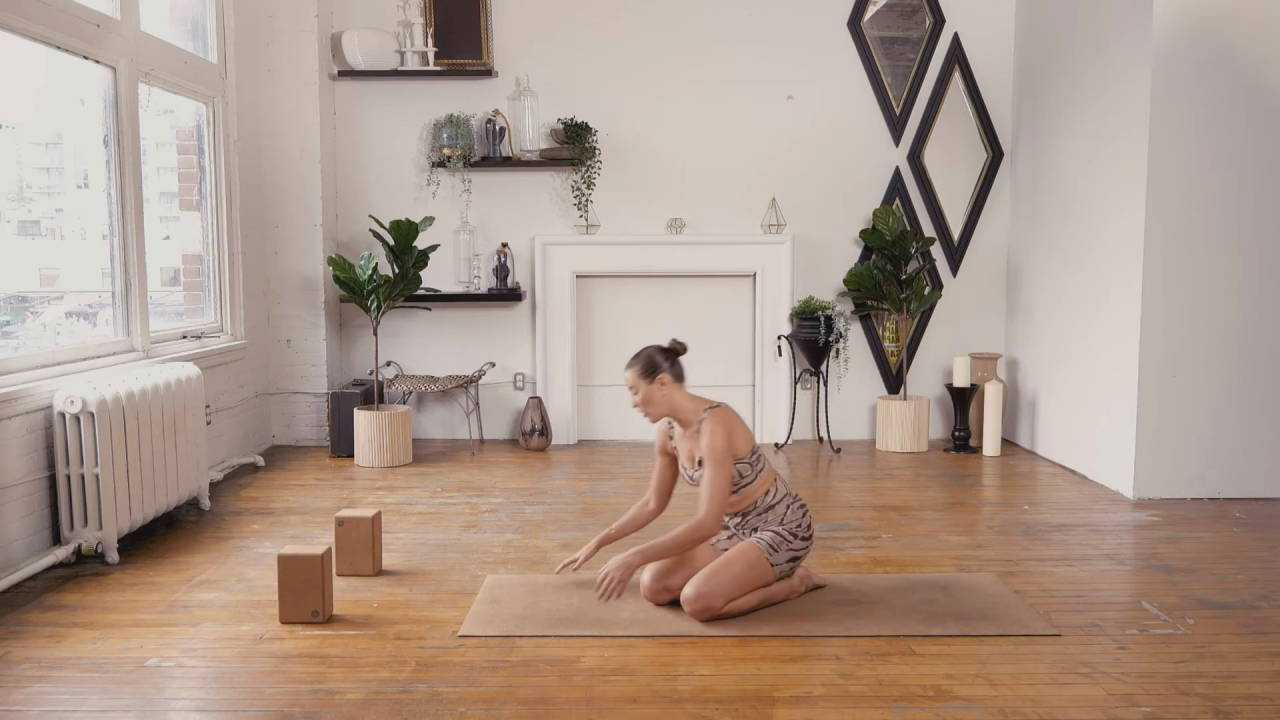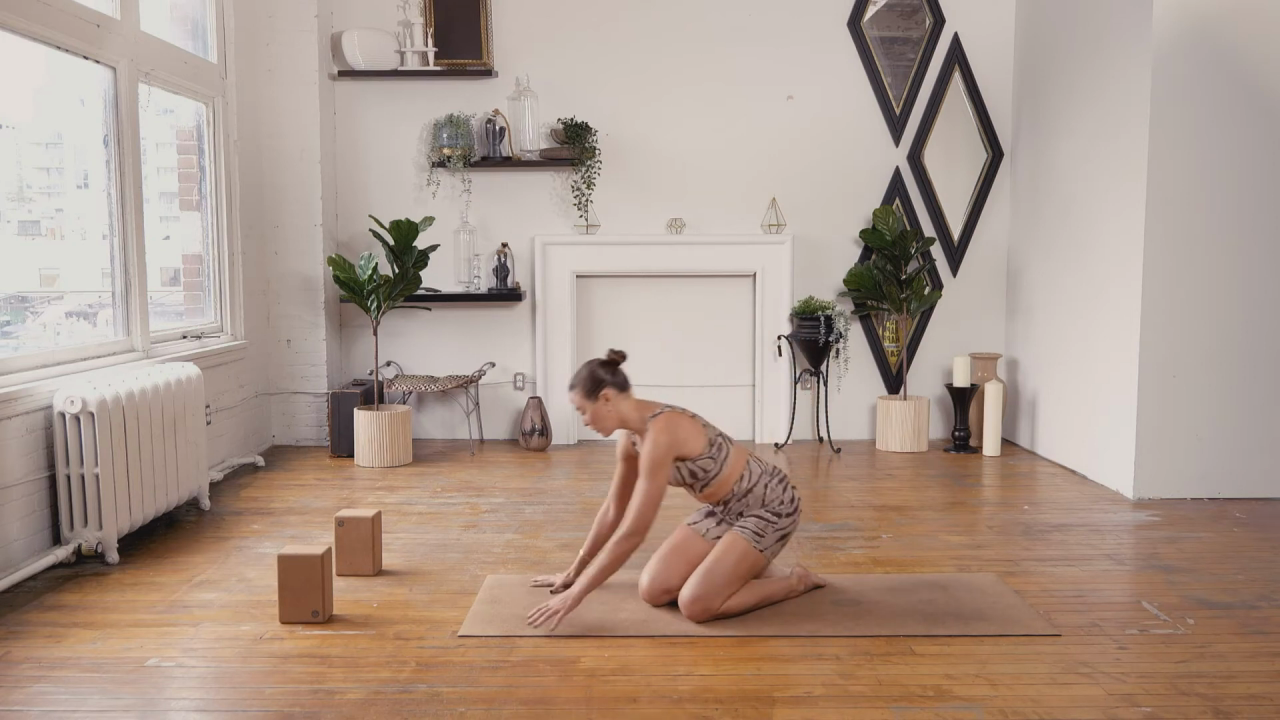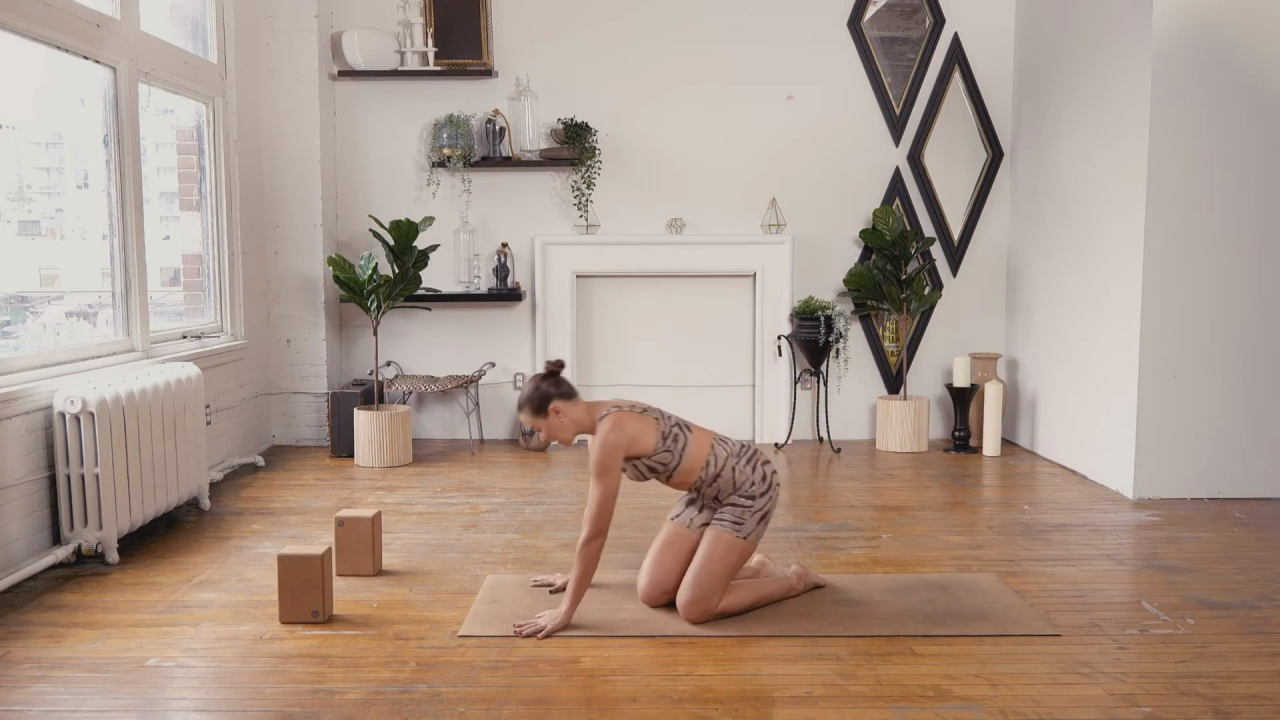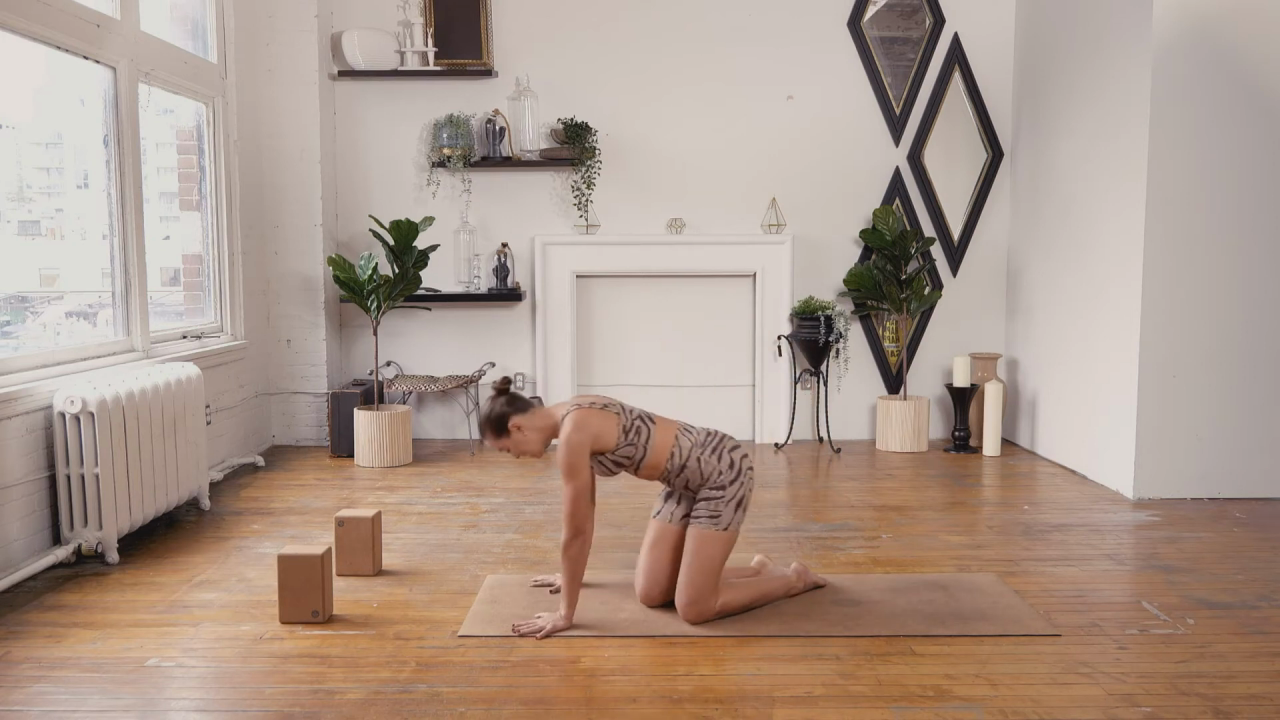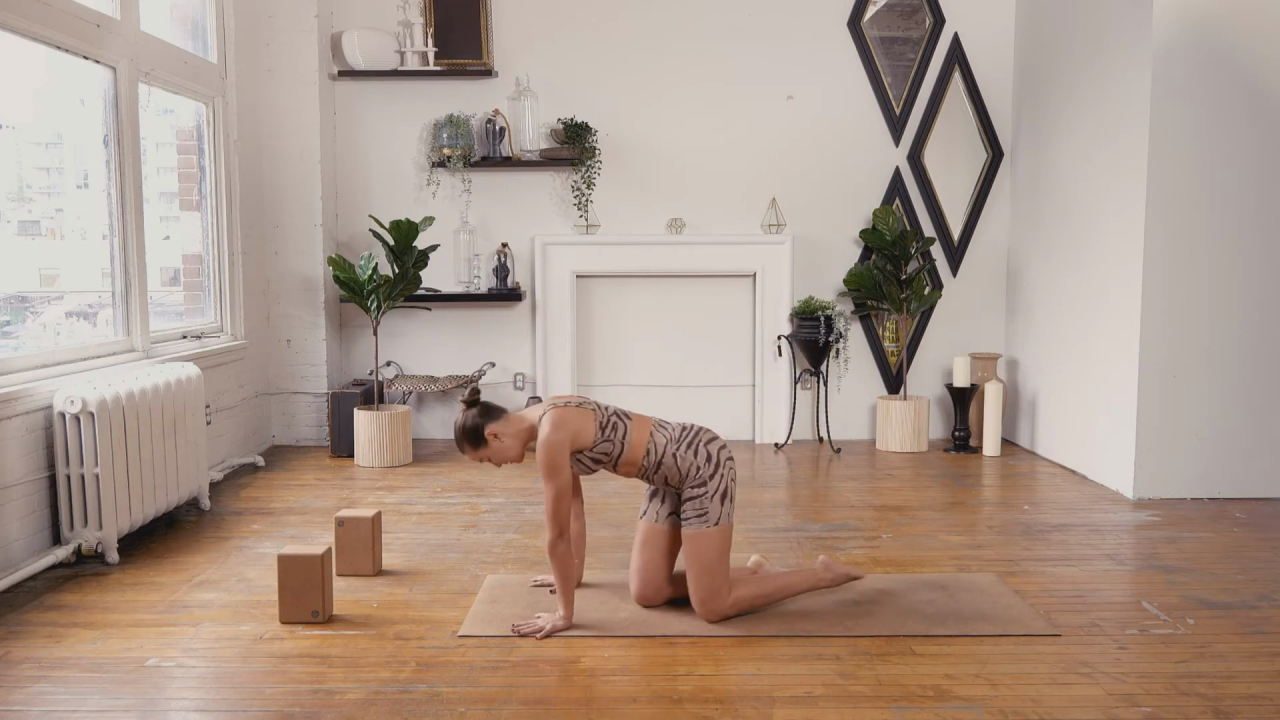
dt=0.2s
person 1, frame 1
left shoulder: (716, 426)
right shoulder: (668, 432)
left elbow: (710, 522)
right elbow: (653, 504)
left wrist: (636, 557)
right wrist: (595, 545)
left hip: (782, 527)
right hip: (738, 526)
left knee: (697, 602)
right knee: (654, 587)
left ankle: (795, 582)
right ankle: (753, 568)
person 1, frame 2
left shoulder: (660, 433)
right shoulder: (631, 436)
left elbow: (634, 531)
right elbow: (612, 511)
left wrist: (577, 594)
right wrist: (575, 570)
left hip: (769, 506)
right hip: (724, 507)
left knee: (695, 605)
right knee: (653, 590)
left ankle: (795, 581)
right ankle: (753, 564)
person 1, frame 3
left shoulder: (610, 434)
right shoulder: (603, 420)
left elbow: (595, 532)
right elbow: (595, 515)
left wrist: (566, 610)
right wrist: (575, 576)
left hip: (747, 484)
right hip: (709, 489)
left knee: (693, 608)
right knee: (652, 593)
left ankle: (795, 580)
right ankle: (754, 569)
person 1, frame 4
left shoulder: (573, 433)
right shoulder: (570, 420)
left elbow: (575, 532)
right elbow: (586, 511)
left wrist: (567, 612)
right wrist: (573, 576)
left hip: (721, 471)
right hip: (687, 477)
left knee: (695, 609)
right knee: (651, 594)
left ankle: (796, 579)
right ankle: (757, 570)
person 1, frame 5
left shoulder: (552, 434)
right shoulder: (544, 423)
left elbow: (558, 533)
right elbow: (573, 509)
left wrist: (565, 611)
right wrist: (571, 575)
left hip: (701, 464)
right hip: (672, 470)
left knee: (713, 608)
right knee: (646, 594)
left ankle: (824, 574)
right ankle: (747, 572)
